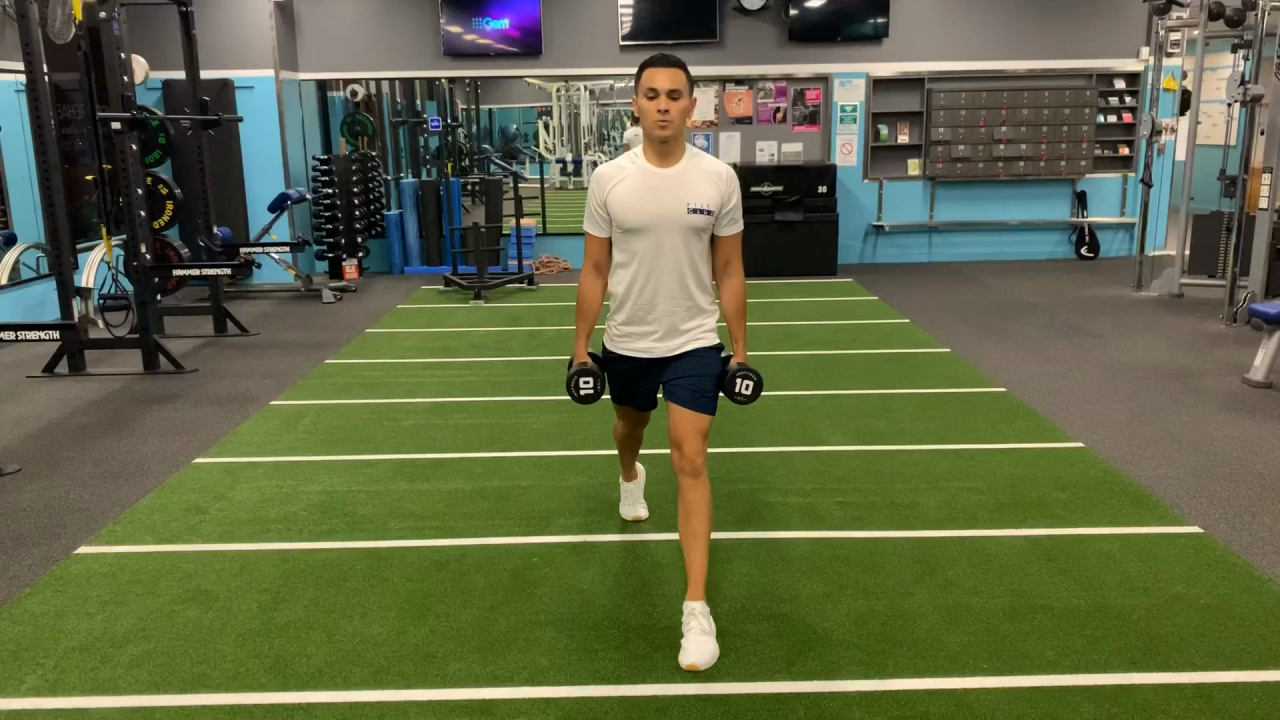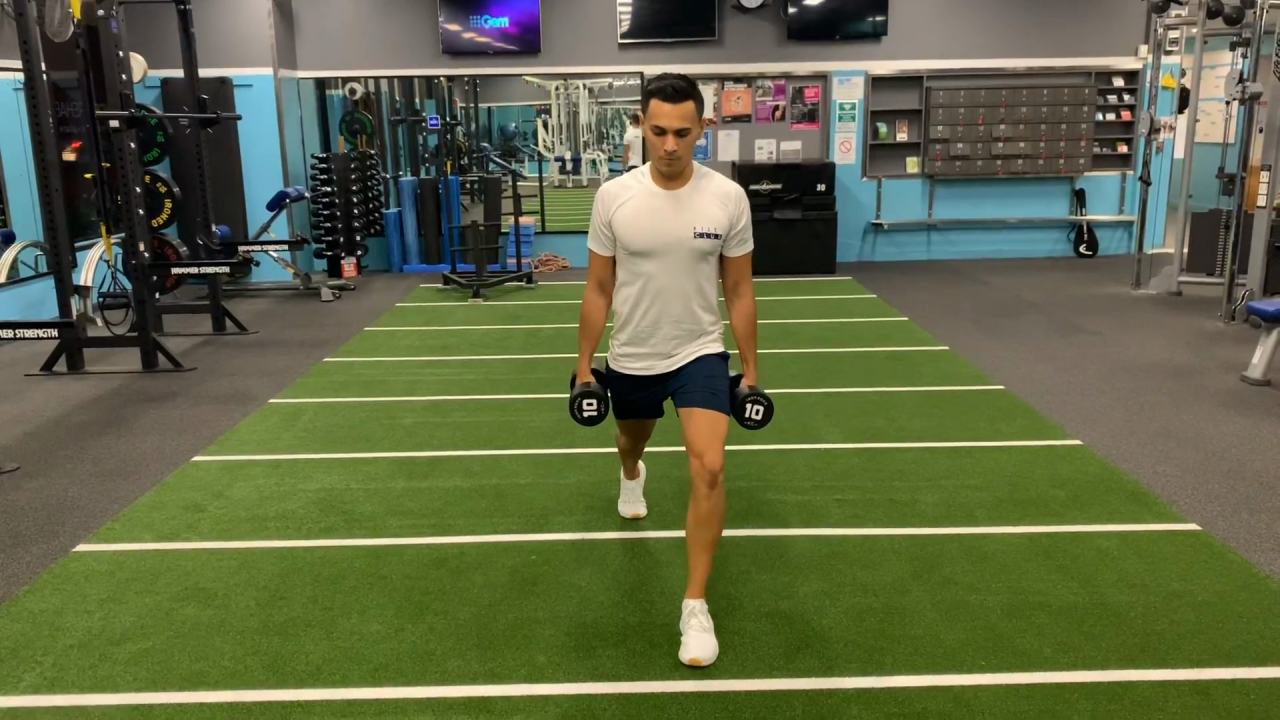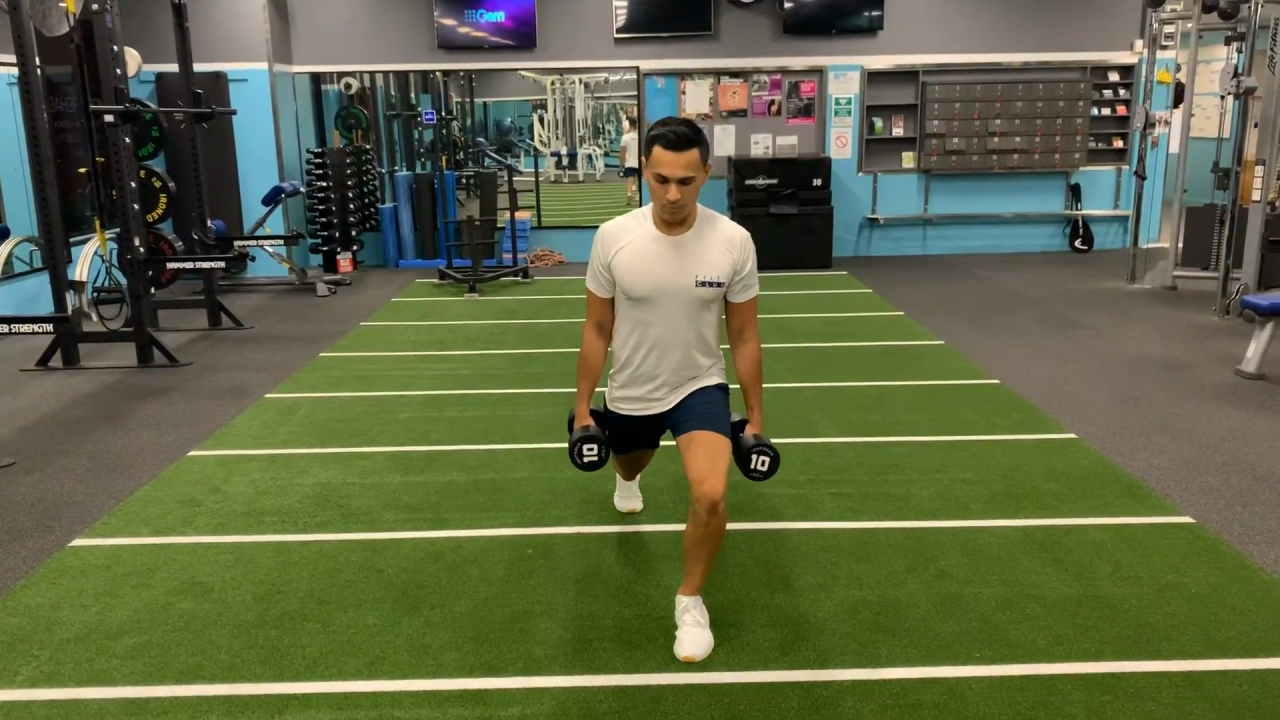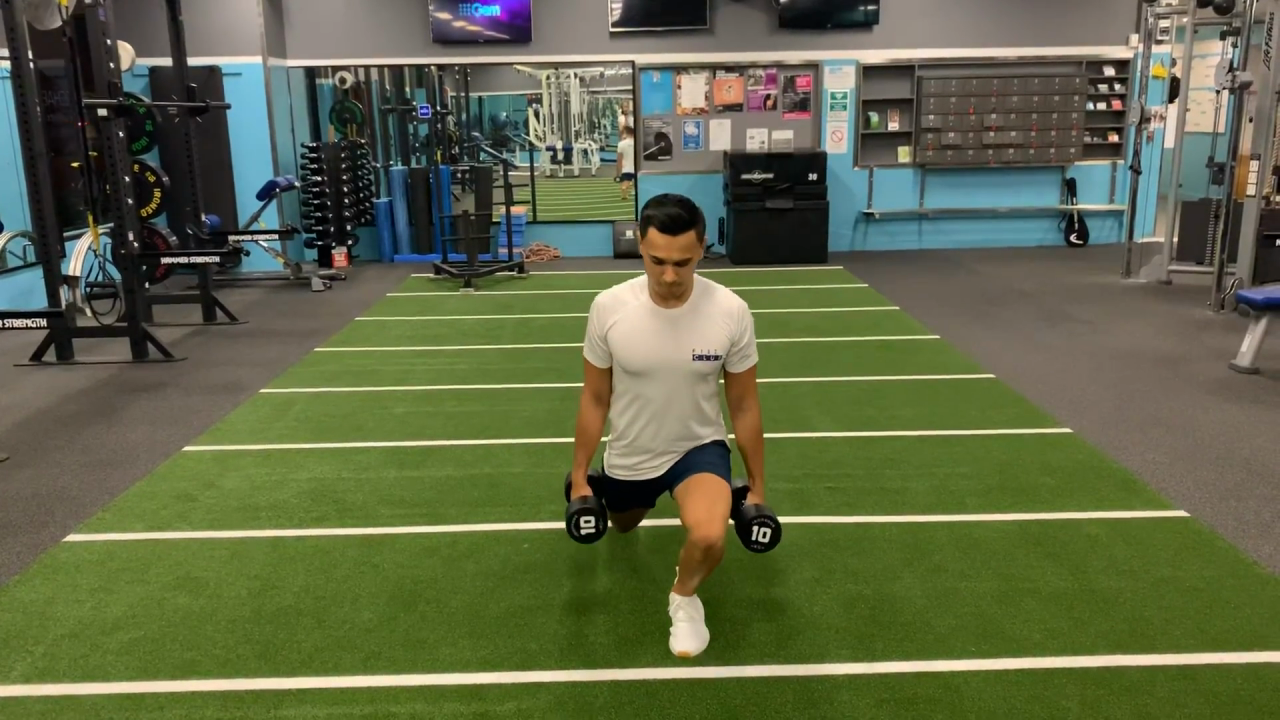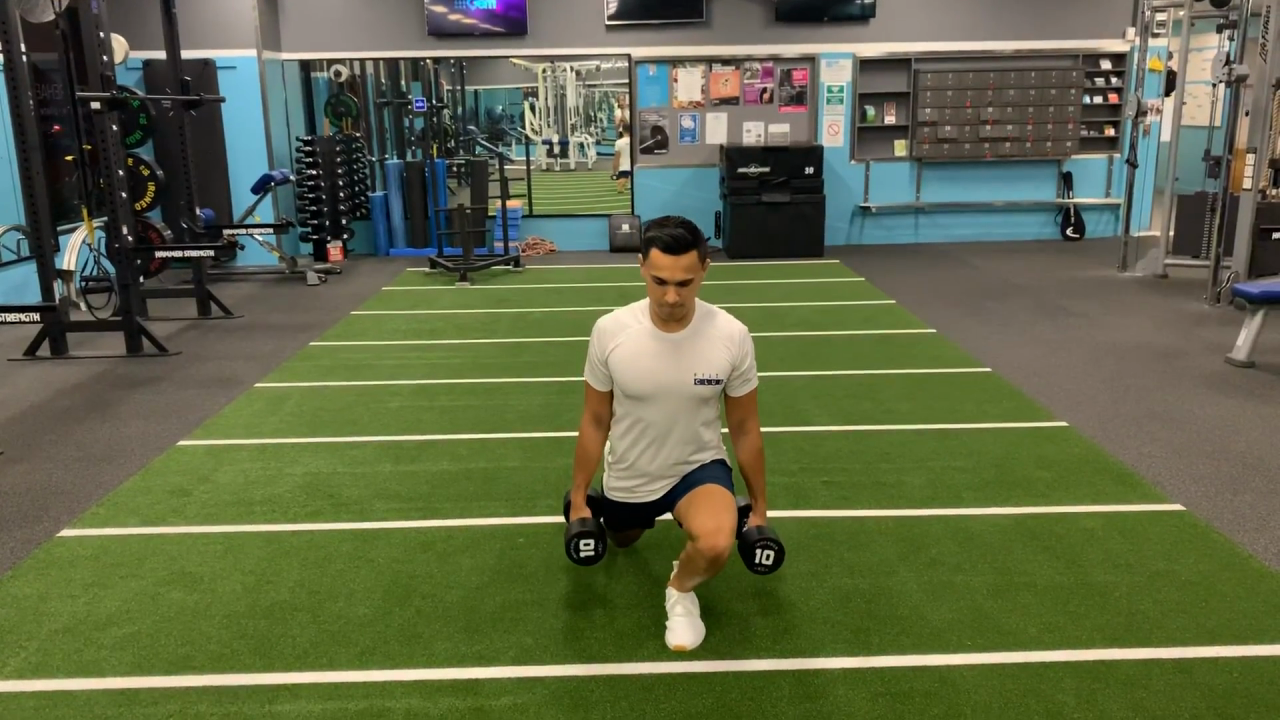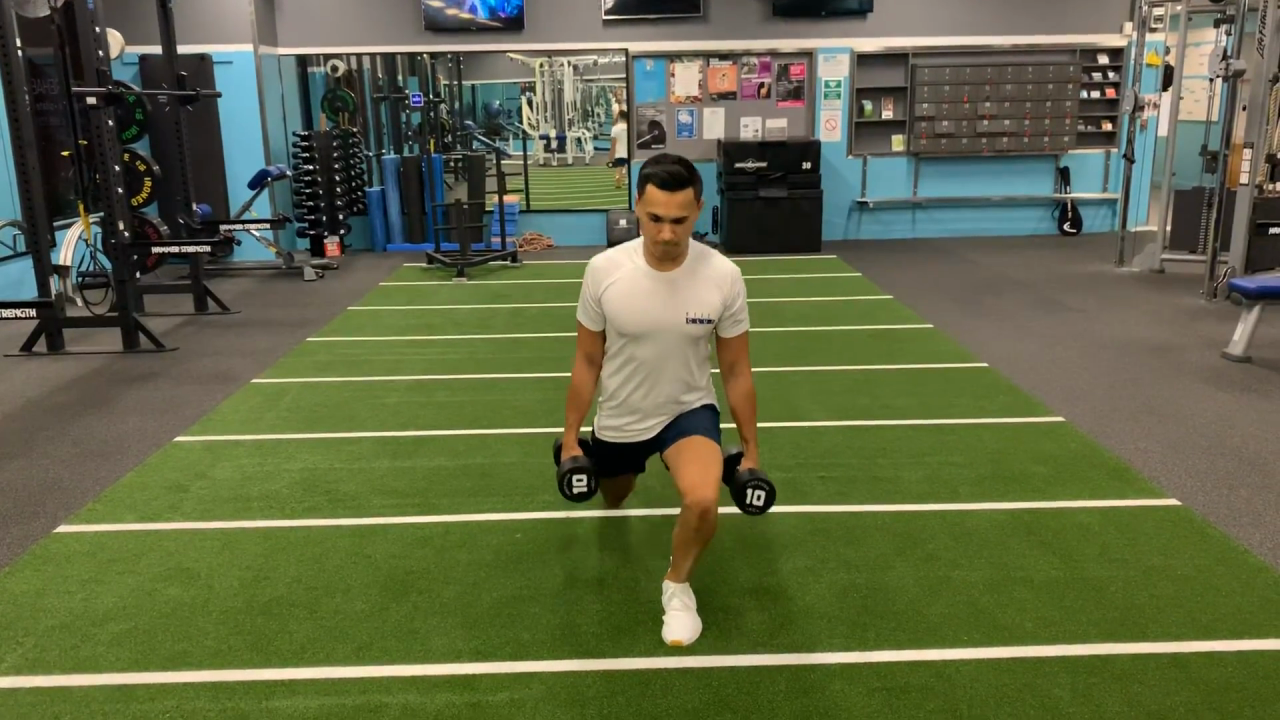
dt=0.7s
person 1, frame 1
left shoulder: (718, 177)
right shoulder: (609, 178)
left elbow: (729, 272)
right elbow: (595, 270)
left wrist: (739, 348)
right wrist: (581, 344)
left hip: (694, 343)
right hip: (627, 343)
left knee: (690, 463)
right knee: (629, 426)
left ankle: (697, 608)
right ankle: (630, 477)
person 1, frame 2
left shoulder: (728, 197)
right shoulder: (614, 196)
left elbow: (739, 292)
right elbow: (599, 289)
left wrist: (750, 369)
right wrist: (583, 364)
left hip: (700, 354)
right hip: (630, 359)
left knee: (708, 469)
right knee: (632, 438)
left ankle: (695, 605)
right ankle: (631, 473)
person 1, frame 3
left shoulder: (733, 241)
right shoulder: (613, 238)
left elbow: (744, 337)
right elbow: (597, 331)
left wrist: (755, 415)
right wrist: (582, 405)
left hip: (700, 387)
right hip: (630, 394)
left knee: (710, 496)
right knee: (629, 469)
left ankle: (689, 599)
right ankle: (628, 478)
person 1, frame 4
left shoulder: (731, 312)
right shoulder: (608, 307)
left elbow: (744, 405)
right elbow: (595, 399)
left wrist: (757, 485)
right wrist: (579, 476)
left hip: (699, 446)
right hip: (629, 456)
left knee: (708, 536)
right knee: (624, 525)
left ankle: (684, 595)
right ankle: (633, 499)
person 1, frame 5
left shoulder: (732, 336)
right shoulder: (610, 331)
left elbow: (745, 428)
right elbow: (595, 421)
left wrist: (759, 506)
right wrist: (578, 498)
left hip: (699, 466)
right hip: (628, 477)
left knee: (716, 544)
right knee: (622, 541)
left ankle: (681, 589)
right ankle: (645, 515)
person 1, frame 6
left shoulder: (723, 276)
right shoulder: (604, 271)
left elbow: (737, 371)
right elbow: (587, 362)
left wrist: (751, 450)
right wrist: (569, 437)
left hip: (689, 409)
right hip: (619, 419)
left knee: (703, 500)
right knee: (612, 500)
left ankle: (677, 584)
right ankle: (627, 469)
